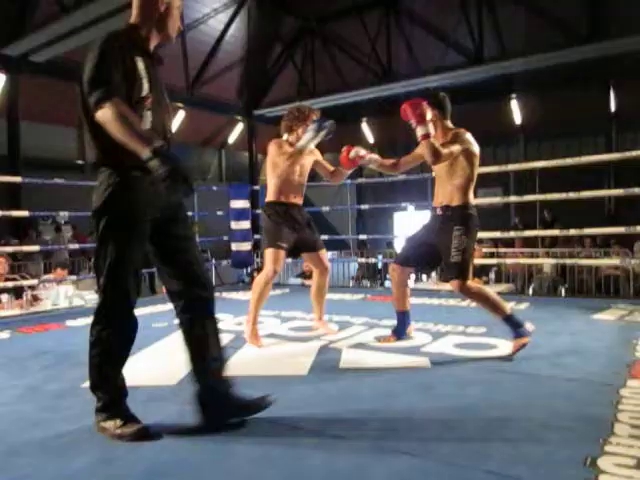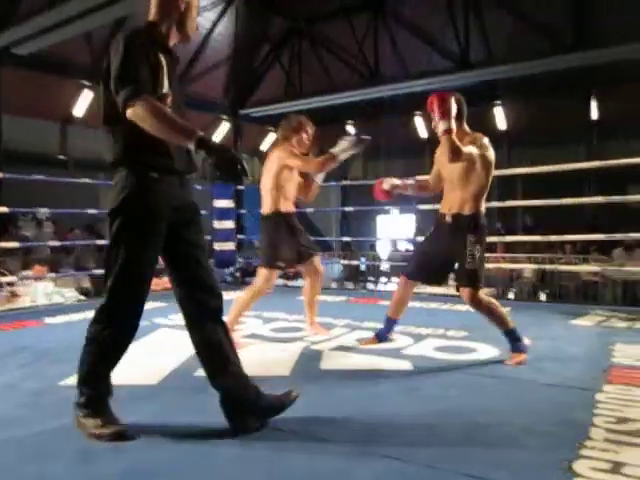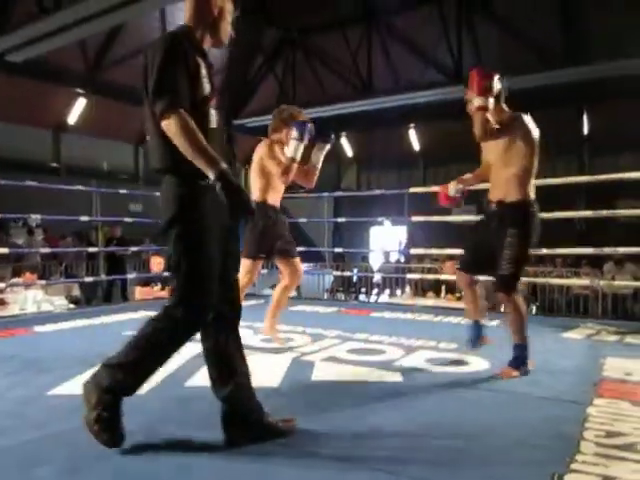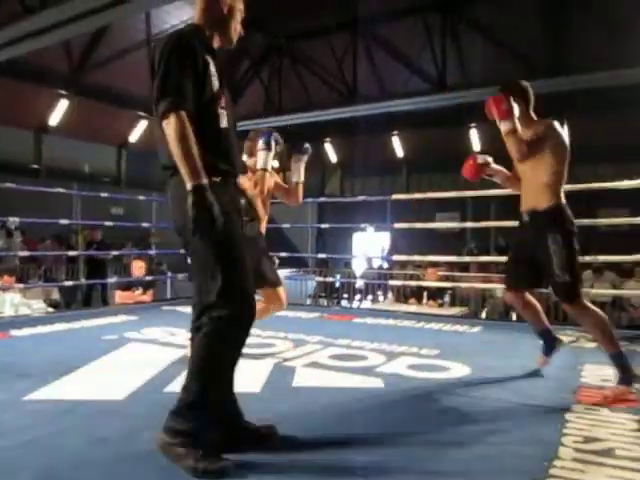
dt=0.2s
person 1, frame 1
left shoulder: (150, 59)
right shoulder: (114, 46)
right elbow: (105, 106)
right wrist: (153, 153)
left hip: (160, 188)
right hip: (125, 186)
left knee: (194, 289)
right knee: (118, 301)
left ankle: (215, 396)
right ankle: (109, 406)
person 1, frame 2
left shoulder: (162, 55)
right shoulder: (133, 44)
right elbow: (135, 105)
right wrist: (201, 142)
left hip: (172, 187)
right hip: (142, 185)
left knee: (202, 296)
right knee: (124, 299)
left ankle: (241, 400)
right ankle: (91, 403)
person 1, frame 3
left shoulder: (197, 59)
right shoulder: (174, 47)
right elbow: (171, 117)
right wrist: (222, 173)
left hip: (207, 194)
right hip: (191, 192)
left knee: (223, 305)
right knee: (191, 305)
left ankle: (243, 416)
right ankle: (107, 386)
person 1, frame 4
left shoulder: (206, 57)
right shoulder: (181, 45)
right elbow: (174, 117)
left wrist: (237, 184)
right wrist: (198, 187)
left hip: (217, 193)
right hip: (201, 195)
left knee: (217, 308)
right knee: (232, 306)
left ankle: (220, 420)
right ankle: (183, 425)
person 2, frame 1
left shoulder: (462, 138)
right shoulder: (428, 143)
left elbow: (434, 159)
right elbow: (398, 167)
left wrist: (422, 126)
right wrist: (369, 158)
left hip: (459, 219)
right hip: (438, 218)
left knee: (459, 284)
right knee: (398, 267)
left ankle: (518, 327)
right ankle: (402, 327)
person 2, frame 2
left shoulder: (480, 144)
right shoulder: (442, 150)
left elbow: (452, 157)
right elbow: (433, 183)
left wrist: (445, 121)
right wrist: (400, 185)
left hip: (468, 227)
right hip: (444, 226)
left knee: (470, 291)
right knee: (407, 279)
left ankle: (517, 342)
right ankle: (385, 332)
person 2, frame 3
left shoulder: (520, 122)
right shoulder: (492, 128)
left elbow: (482, 134)
left wrist: (481, 100)
right wrist: (461, 182)
left hip: (517, 213)
right hip: (495, 212)
left knee: (504, 289)
right knee: (464, 275)
left ankle: (520, 358)
right ankle: (476, 332)
person 2, frame 4
left shoulder: (550, 130)
right shoulder: (522, 138)
left elbow: (523, 159)
left wrist: (505, 120)
right wrist: (491, 168)
left hip: (552, 222)
right hip: (529, 224)
left knee: (571, 301)
right knee: (513, 292)
left ankle: (626, 374)
right ankle: (550, 340)
person 3, frame 1
left shoulder: (311, 154)
right shoulder: (276, 146)
left elbow: (333, 176)
right elbow: (284, 166)
right wrist: (308, 138)
left hip: (299, 213)
right hip: (277, 212)
left knee: (322, 267)
right knee: (272, 269)
left ankle: (319, 318)
right ankle: (251, 324)
person 3, frame 2
left shoulder: (293, 160)
right shoulder: (281, 153)
left elbow: (306, 196)
right elbow: (314, 167)
left wrist: (319, 174)
right wrist: (342, 149)
left hip: (289, 221)
right hip: (275, 222)
left knee: (316, 272)
right knee: (264, 283)
left ankle: (312, 322)
right ankle: (228, 325)
person 3, frame 3
left shoulder: (287, 151)
right shoulder: (265, 147)
left elbow: (309, 181)
right elbow: (285, 175)
left wrist: (319, 151)
right wrist: (296, 144)
left hip: (275, 216)
right hip: (260, 213)
left knee: (294, 274)
right knee: (247, 276)
left ankle: (270, 321)
person 3, frame 4
left shoulder: (271, 178)
left elbow: (296, 199)
right elbow: (258, 194)
left wrist: (298, 165)
left hip: (257, 242)
left knee: (277, 302)
